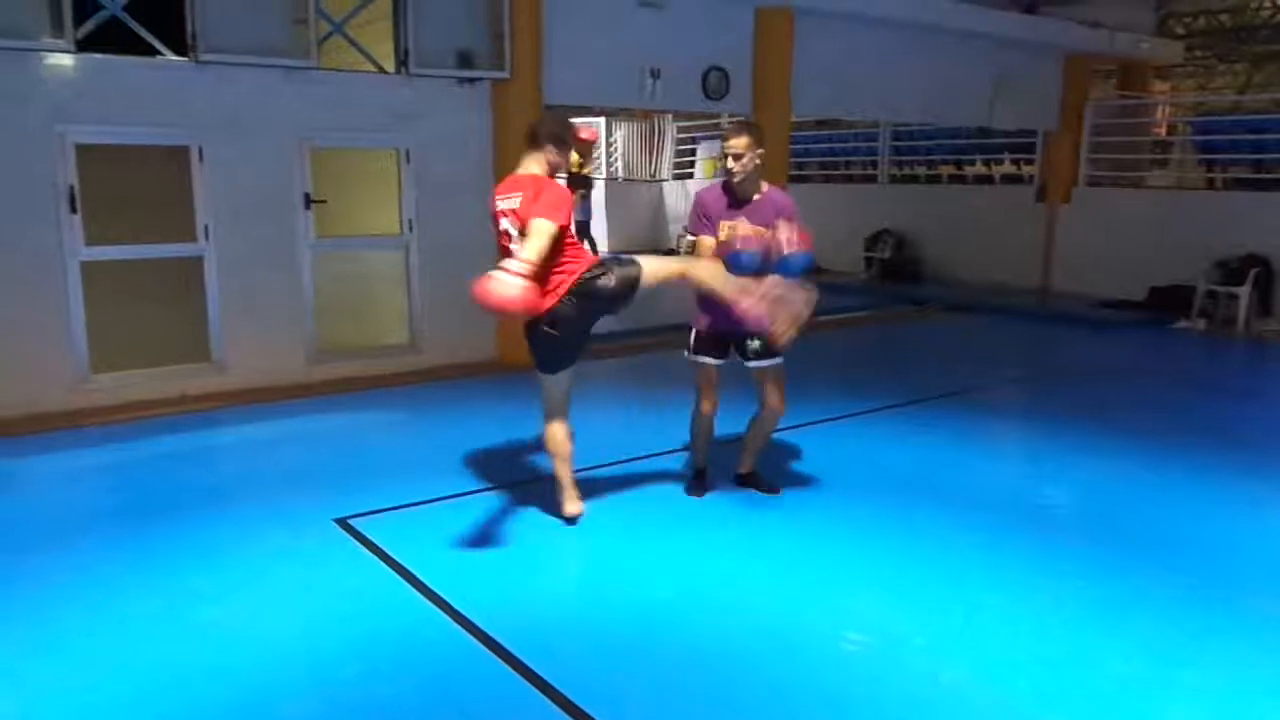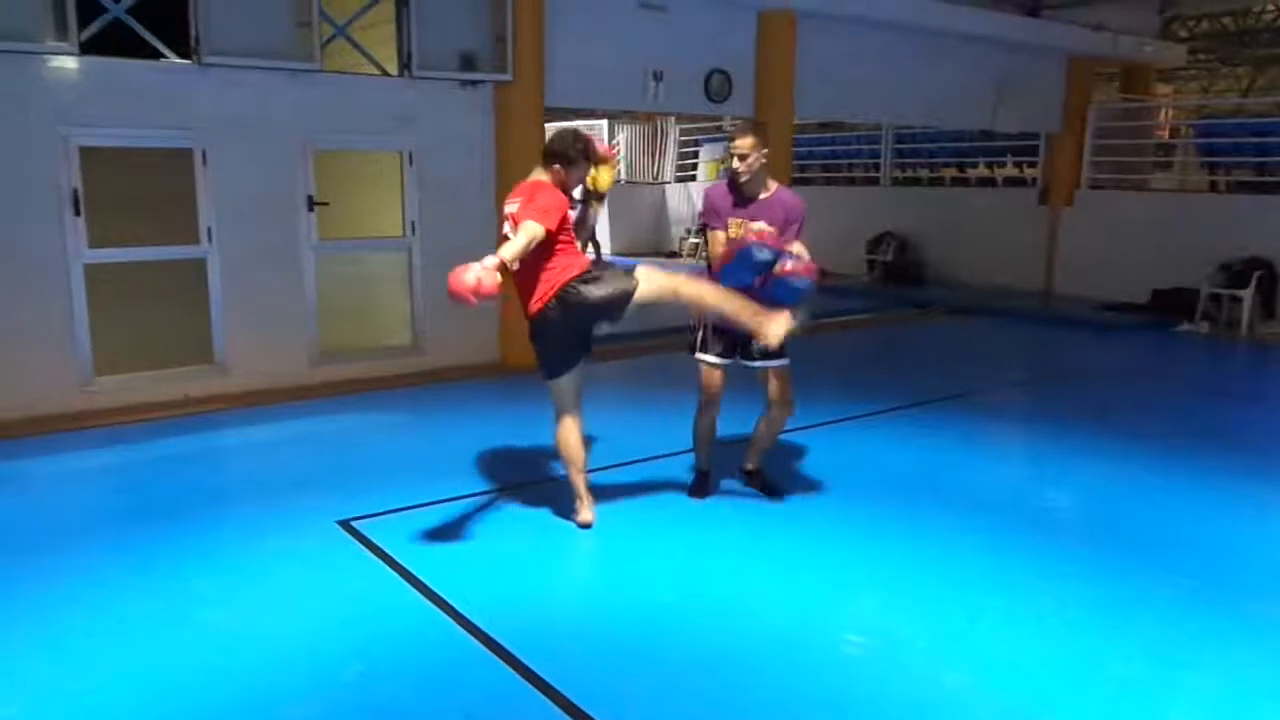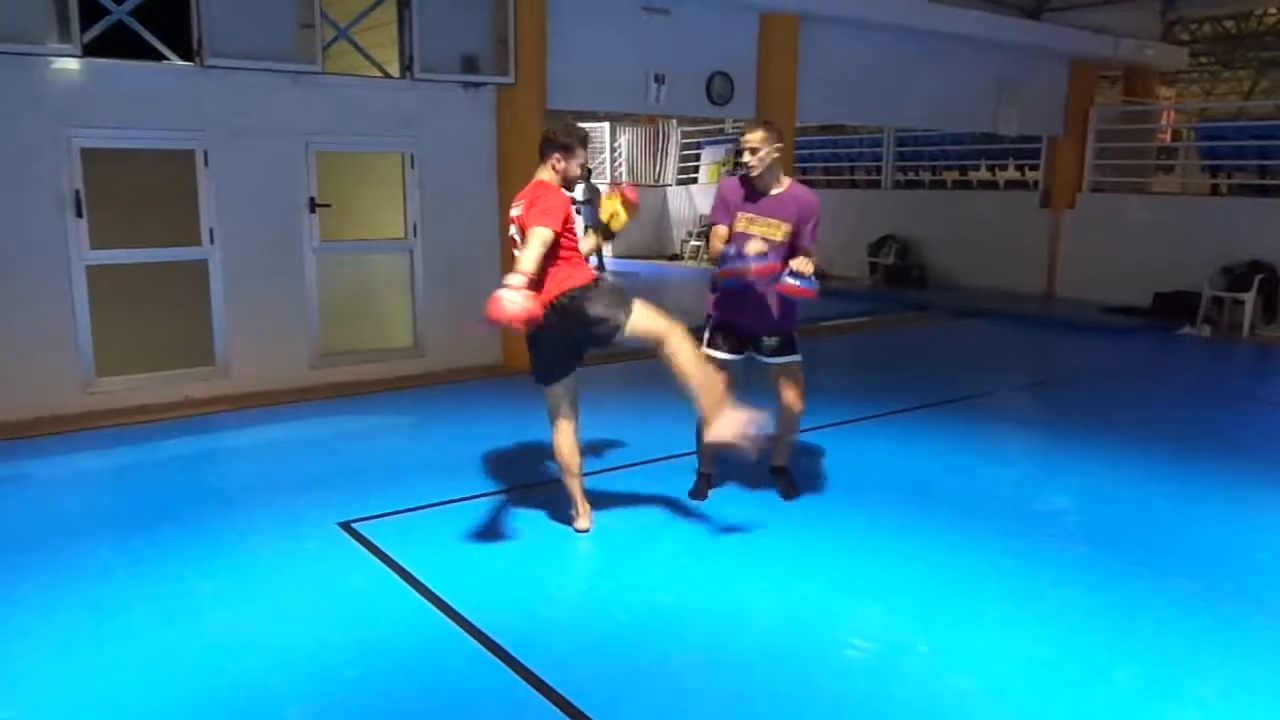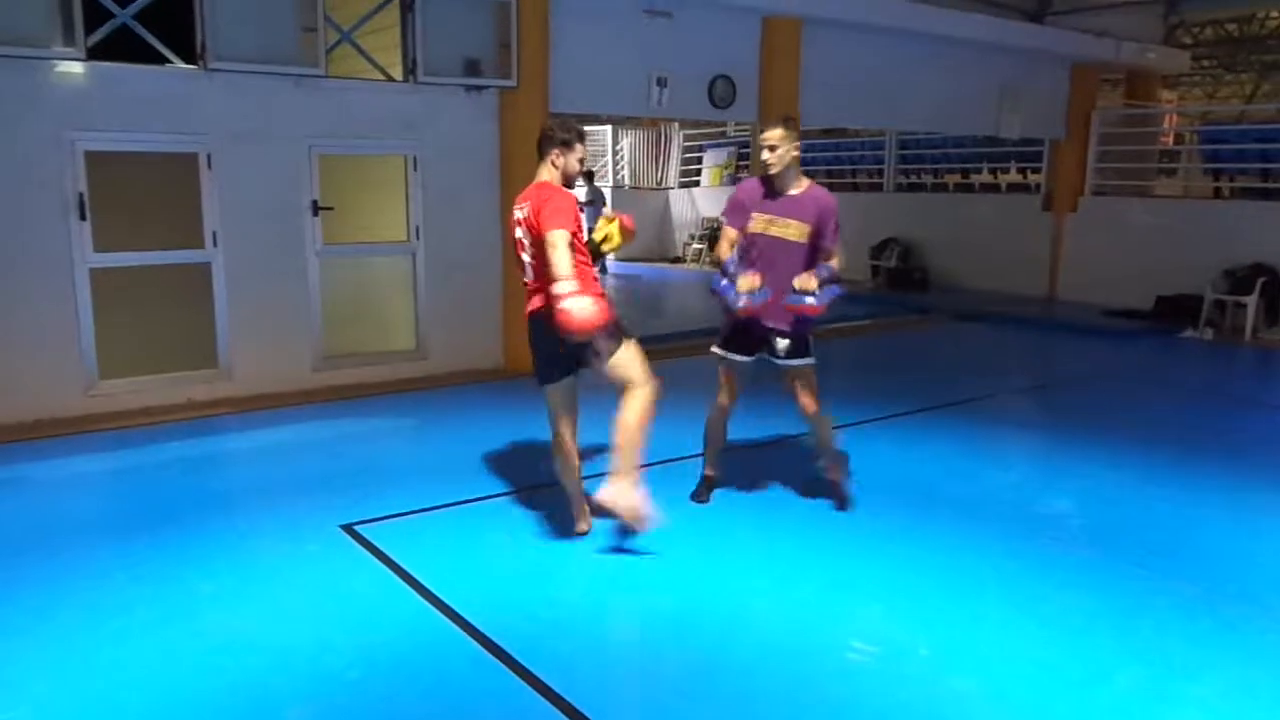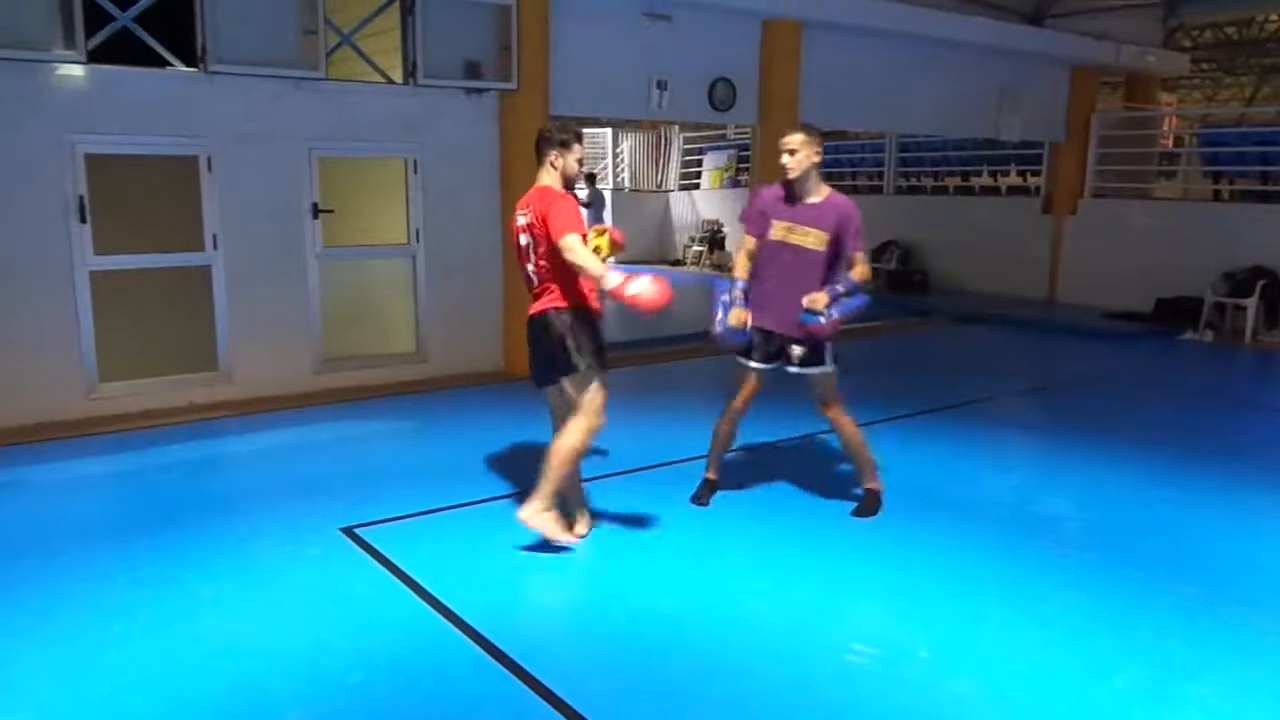
dt=0.1s
person 1, frame 1
left shoulder: (502, 194)
right shoulder: (549, 191)
right elbow: (541, 237)
right wrist: (515, 272)
left hip: (543, 316)
right hip: (584, 285)
left knee: (555, 409)
right knee: (686, 265)
left ankle: (568, 497)
right ankle: (764, 303)
person 1, frame 2
left shoulder: (516, 198)
right shoulder: (548, 197)
right elbow: (527, 237)
right wrist: (492, 264)
left hip: (542, 316)
right hip: (574, 290)
left knee: (566, 411)
right knee: (679, 284)
left ankle: (582, 501)
right ankle: (765, 323)
person 1, frame 3
left shoulder: (521, 200)
right shoulder: (549, 196)
right elbow: (537, 242)
right wrist: (515, 285)
left hip: (541, 321)
right hip: (573, 301)
left knee: (561, 415)
right knee: (672, 334)
left ankle: (579, 508)
right ankle: (721, 417)
person 1, frame 4
left shoulder: (524, 203)
right shoulder: (557, 199)
right elbow: (559, 248)
right wrist: (571, 293)
left hip: (542, 320)
right hip: (575, 315)
left knee: (563, 420)
right knee: (641, 387)
left ankle: (579, 513)
right ankle: (621, 486)
person 1, frame 5
left shoulder: (525, 207)
right shoulder: (557, 201)
right elbow: (574, 252)
left wrist: (597, 249)
right wrist: (618, 280)
left hip: (542, 319)
right hip: (569, 318)
left knee: (570, 417)
right knee: (589, 416)
left ankle: (577, 516)
right ankle: (541, 506)
person 2, frame 1
left shoulder: (780, 204)
right shoulder: (708, 198)
left elbow: (778, 267)
right elbow: (706, 262)
left wrist: (782, 252)
right wrist: (733, 246)
right hip: (714, 318)
left knee: (774, 404)
right knee: (706, 406)
left ankle: (746, 469)
right ankle: (699, 467)
person 2, frame 2
left shoulder: (789, 204)
right shoulder: (717, 196)
right elbow: (716, 258)
left wrist: (793, 260)
right hip: (718, 318)
left knee: (781, 405)
right knee: (708, 405)
left ankle: (752, 466)
right ankle: (702, 469)
person 2, frame 3
left shoulder: (803, 200)
right shoulder: (730, 190)
left elbow: (806, 256)
right elbow: (716, 245)
left wrist: (803, 266)
right wrist: (742, 251)
left hip: (775, 316)
right hip: (730, 312)
left knee: (793, 405)
left ankle: (779, 462)
right ankle: (705, 471)
person 2, frame 4
left shoulder: (822, 202)
right shoulder: (747, 191)
left elbow: (833, 260)
right elbow: (725, 249)
left wrist: (816, 276)
right wrist: (738, 277)
left hip: (791, 320)
right hip: (745, 315)
left knee: (810, 407)
right knee: (723, 401)
left ankle: (835, 472)
right ankle: (709, 472)
person 2, frame 5
left shoulder: (842, 209)
right shoulder: (768, 198)
left elbow: (859, 270)
right elbow: (746, 254)
left wrist: (831, 294)
right wrist: (736, 305)
left hip: (813, 326)
right hip: (766, 323)
left knee: (833, 412)
right knee: (739, 405)
left ankle: (872, 484)
right ankle: (711, 476)
